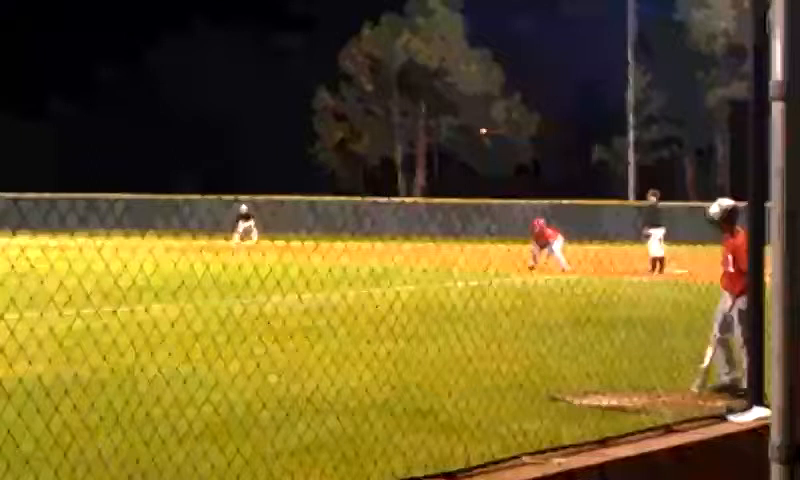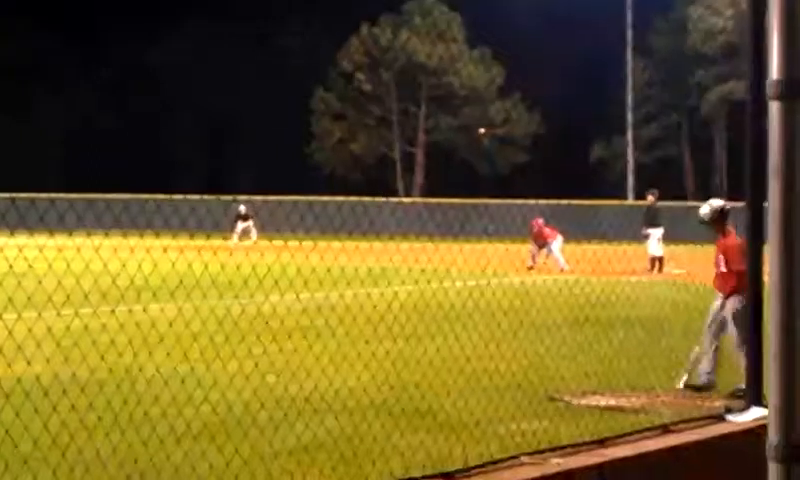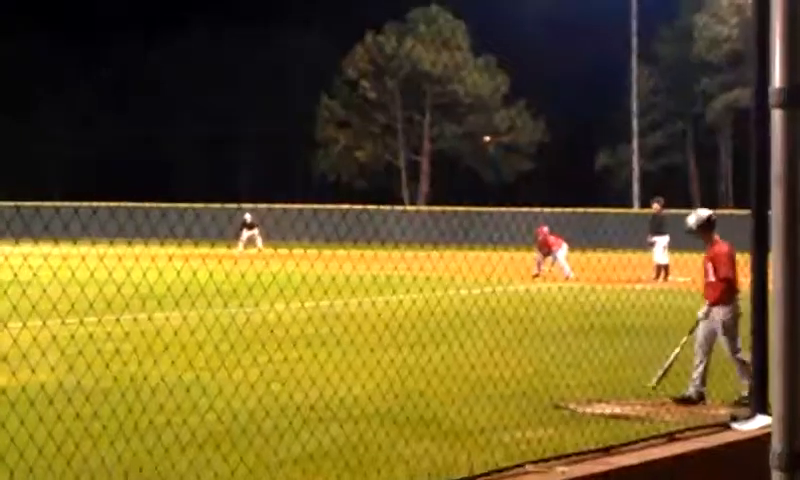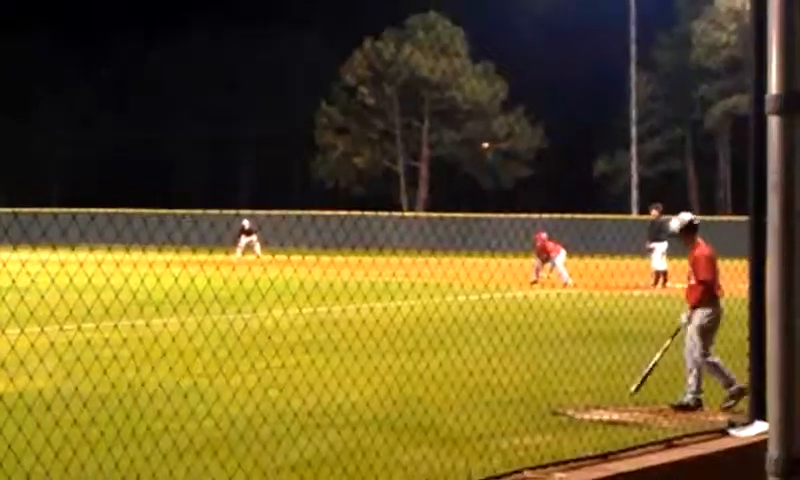
dt=0.2s
person 1, frame 1
left shoulder: (741, 241)
right shoulder: (728, 238)
left elbow: (747, 274)
left wrist: (734, 297)
left hip: (740, 298)
right hip: (728, 295)
left knee: (743, 342)
right knee: (719, 336)
left ankle: (749, 384)
right ankle: (729, 378)
person 1, frame 2
left shoulder: (733, 242)
right shoulder: (721, 239)
left elbow: (739, 275)
left wrist: (724, 298)
left hip: (735, 298)
right hip: (723, 297)
left knee: (741, 342)
right knee: (710, 336)
right ankle: (706, 378)
person 1, frame 3
left shoulder: (721, 250)
right shoulder: (710, 249)
left elbow: (726, 283)
left wrist: (709, 306)
left hip: (725, 307)
right hip: (714, 307)
left knee: (732, 351)
right knee: (701, 348)
left ankle: (751, 391)
right ankle: (696, 391)
person 1, frame 4
left shoulder: (701, 253)
right shoulder: (697, 251)
left elbow: (704, 286)
left wrist: (690, 310)
right wrist: (692, 309)
left hip: (706, 309)
right hip: (701, 309)
left knee: (702, 355)
right knee: (691, 353)
left ankle: (733, 387)
right ankle: (693, 397)
